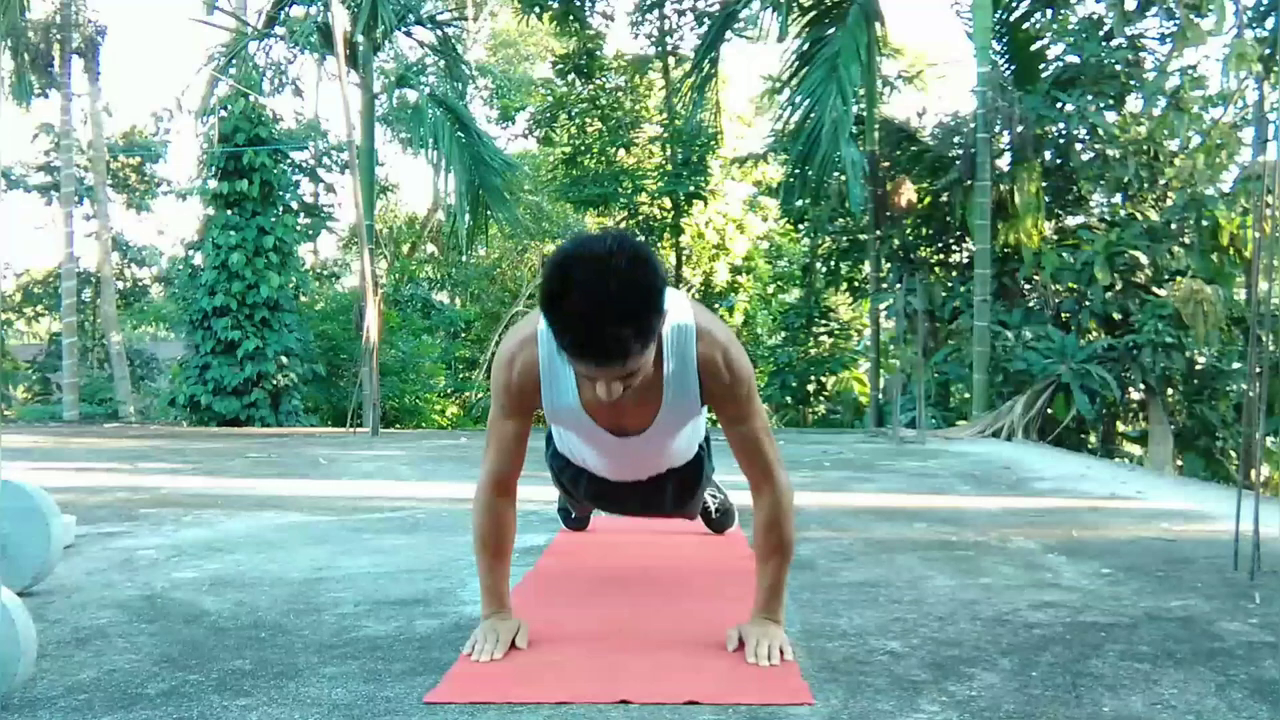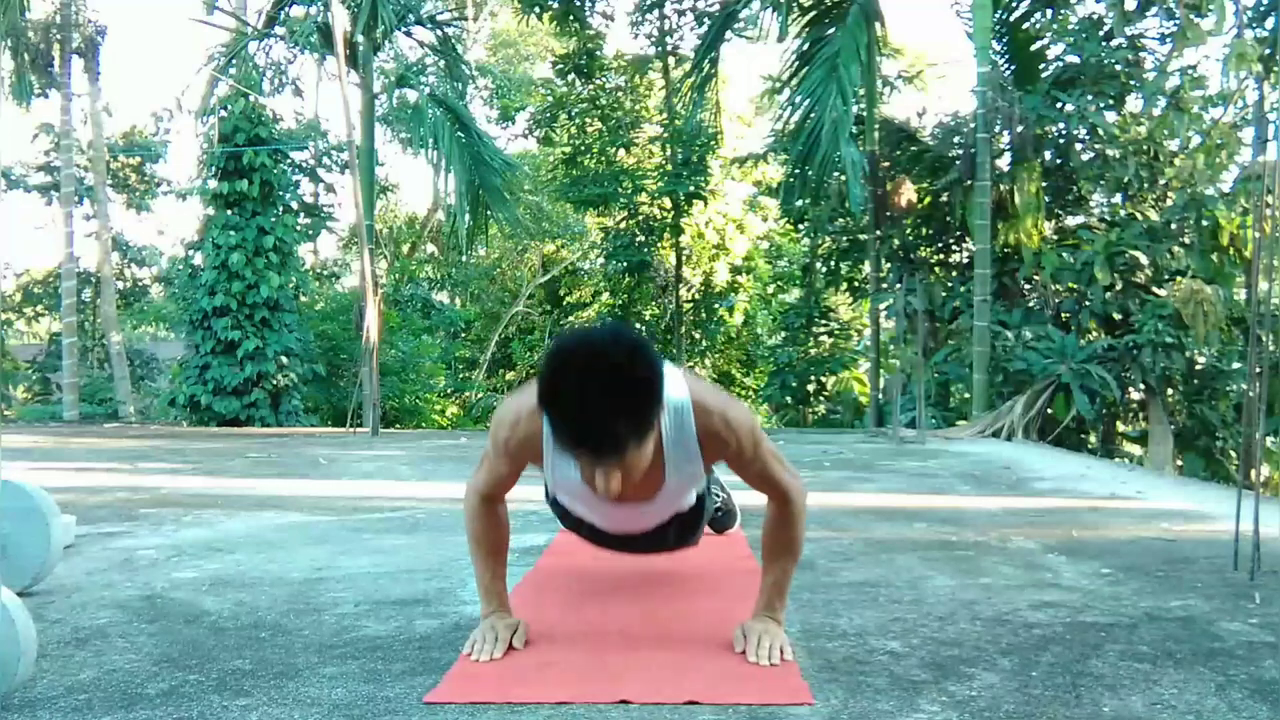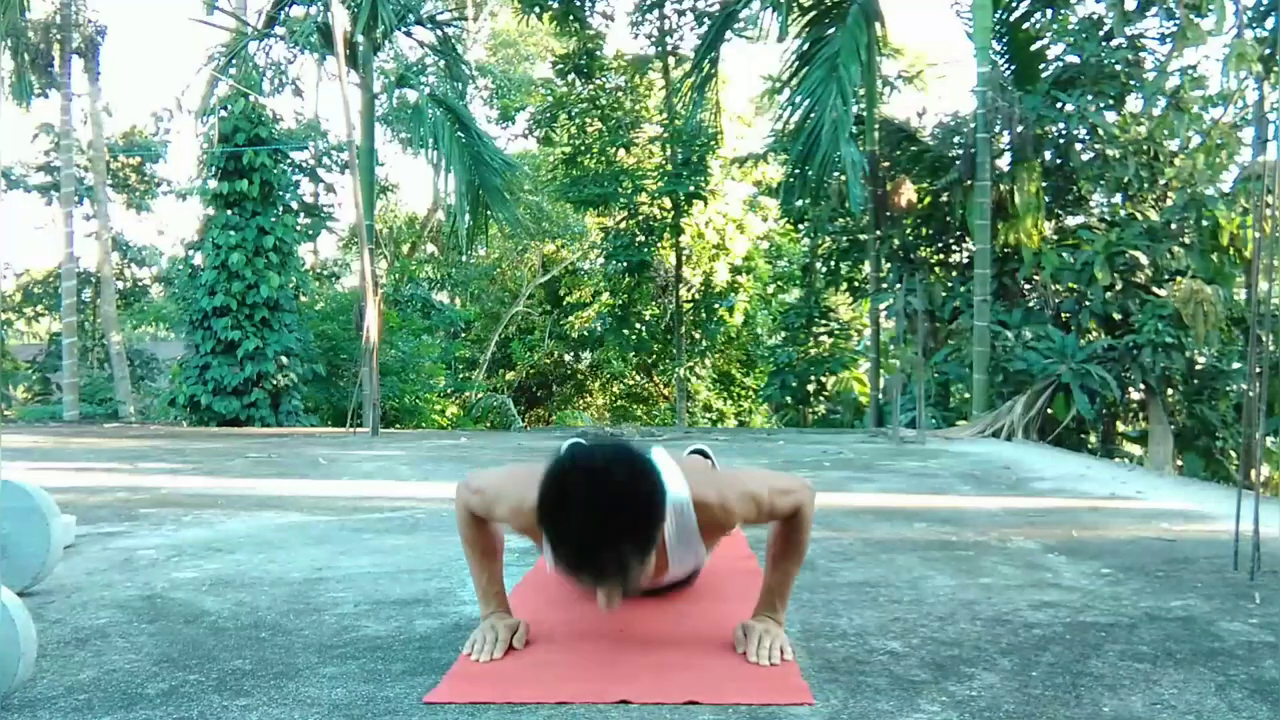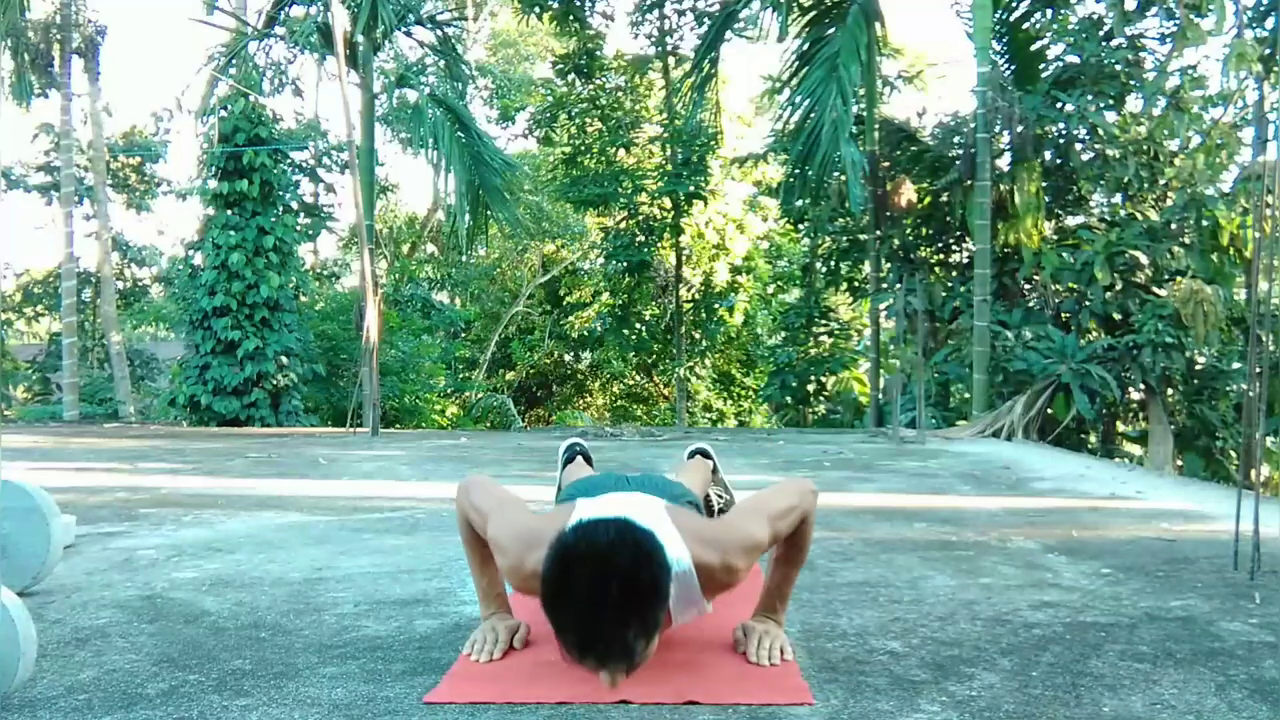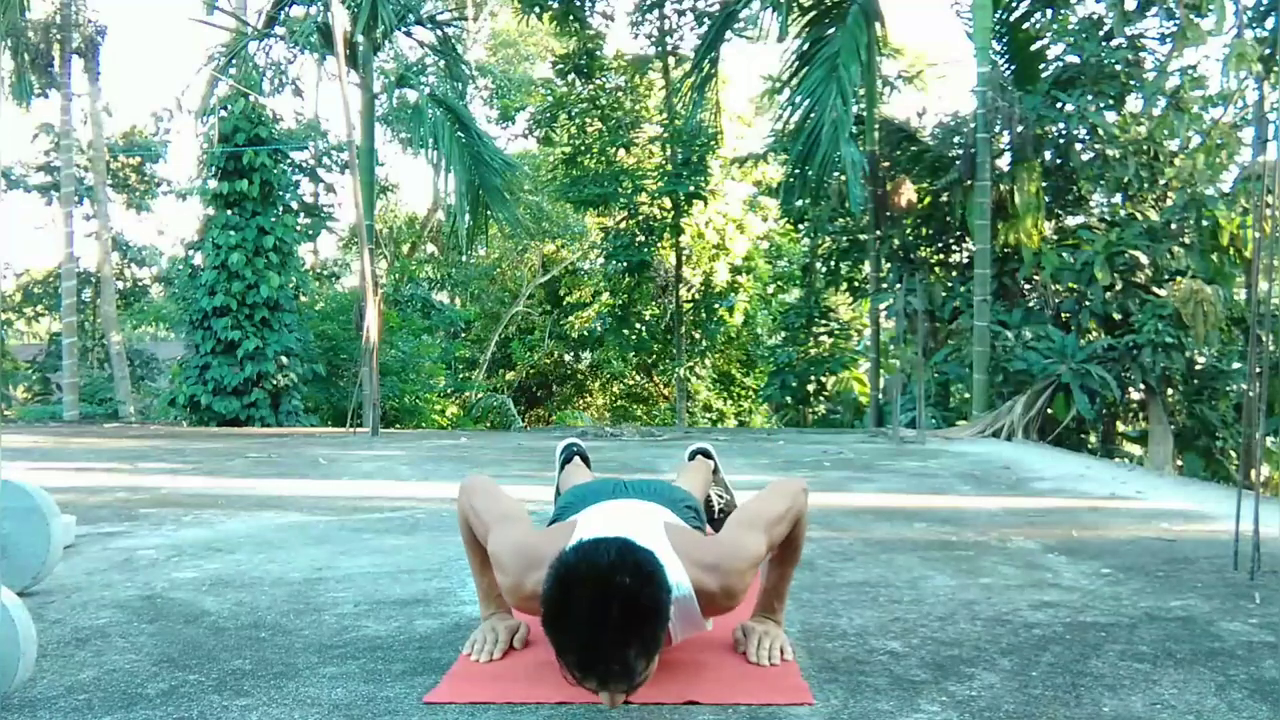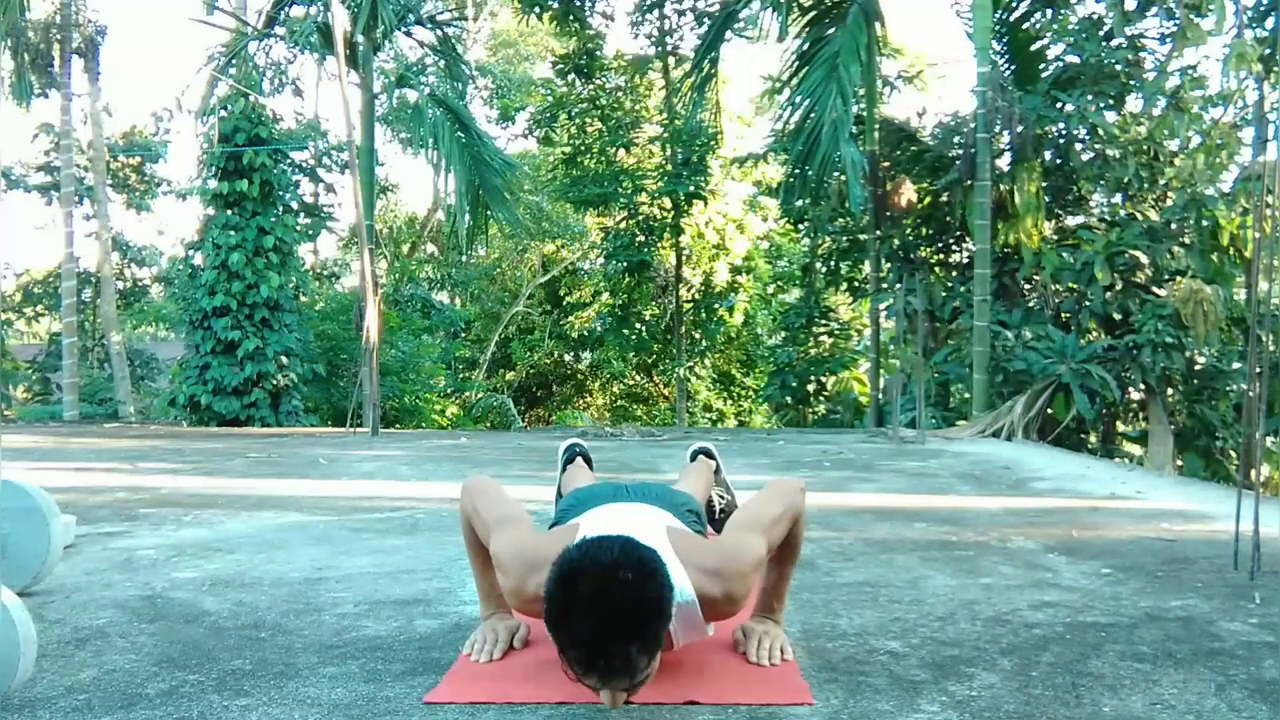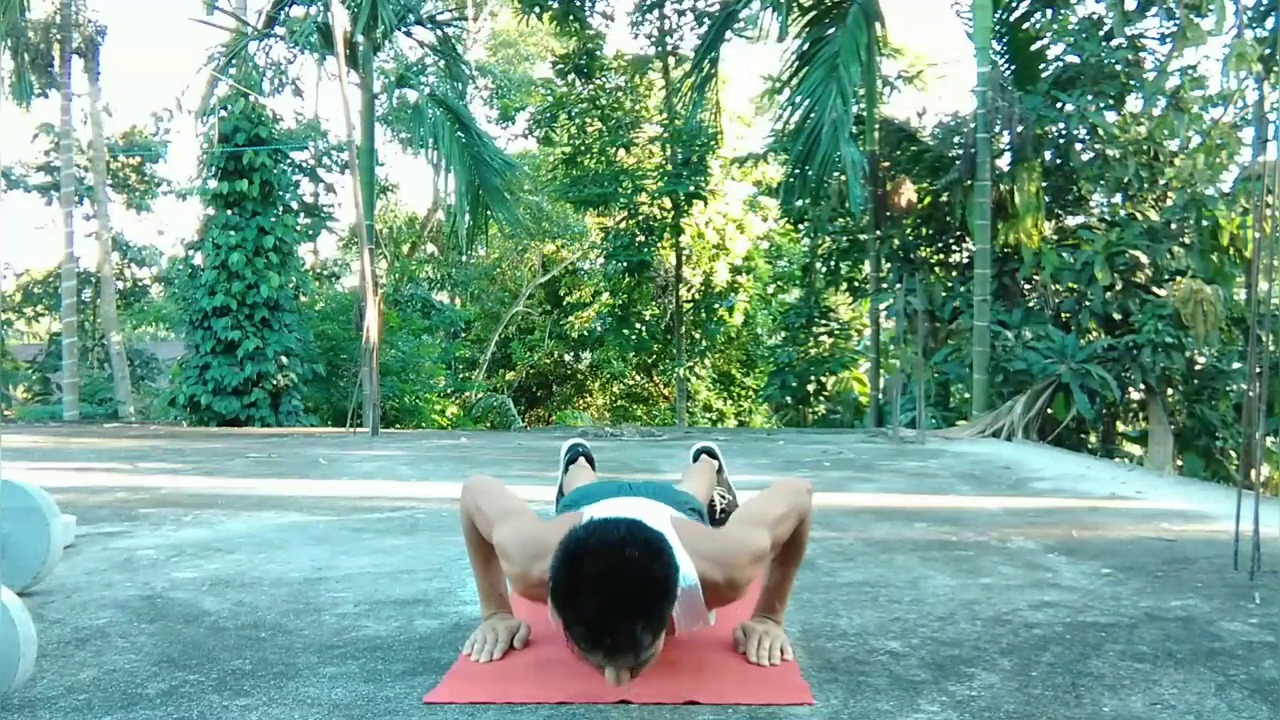
dt=0.2s
person 1, frame 1
left shoulder: (710, 348)
right shoulder: (524, 353)
left elbow: (767, 482)
right elbow: (497, 485)
left wrist: (767, 617)
right wrist: (495, 613)
left hip: (676, 469)
right hip: (581, 467)
left knee: (690, 507)
right knee: (578, 508)
left ankle: (708, 495)
right ankle: (576, 502)
person 1, frame 2
left shoulder: (710, 416)
right shoulder: (525, 419)
left elbow: (786, 494)
right elbow: (483, 497)
left wrist: (769, 615)
right wrist: (495, 611)
left knee: (690, 531)
person 1, frame 3
left shoulder: (711, 501)
right shoulder: (527, 502)
left elbow: (801, 498)
right elbow: (468, 496)
left wrist: (769, 617)
right wrist: (494, 612)
left ankle: (699, 462)
right ankle: (573, 457)
person 1, frame 4
left shoulder: (717, 559)
right shoulder: (525, 560)
left elbow: (805, 496)
right elbow: (469, 491)
left wrist: (770, 617)
right wrist: (494, 612)
left hip: (666, 505)
right hip: (585, 504)
left ankle: (701, 462)
right ankle: (574, 459)
person 1, frame 5
left shoulder: (717, 579)
right shoulder: (525, 578)
left elbow: (795, 493)
right elbow: (472, 491)
left wrist: (769, 616)
right wrist: (493, 612)
left hip: (669, 507)
right hip: (582, 505)
left ankle: (702, 462)
right ankle: (572, 460)
person 1, frame 6
left shoulder: (719, 584)
right shoulder: (528, 580)
left elbow: (791, 492)
right elbow: (475, 491)
left wrist: (769, 617)
right wrist: (494, 612)
left hip: (670, 511)
right hip: (584, 509)
left ankle: (704, 463)
right ankle: (575, 461)
person 1, frame 7
left shoulder: (721, 570)
right shoulder: (532, 567)
left elbow: (798, 494)
right elbow: (474, 491)
left wrist: (770, 617)
right wrist: (494, 613)
left hip: (673, 507)
right hip: (586, 505)
left ankle: (706, 462)
right ankle: (576, 461)
